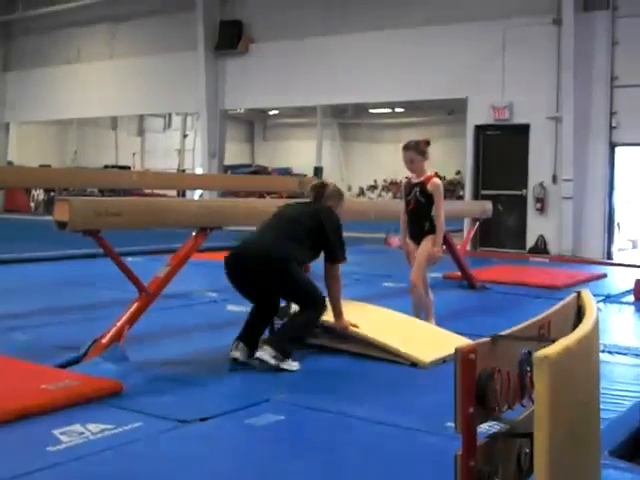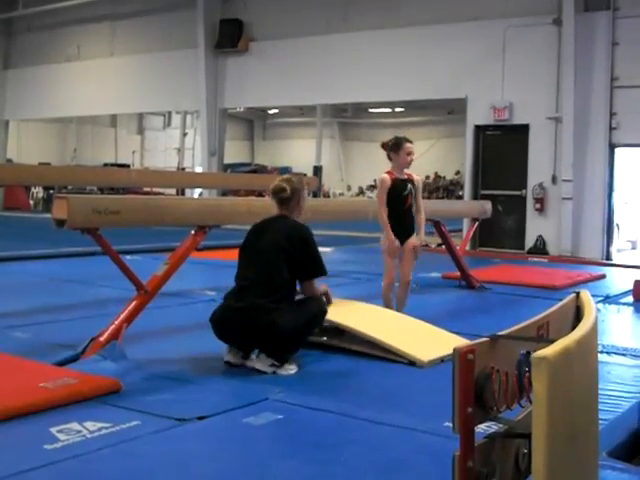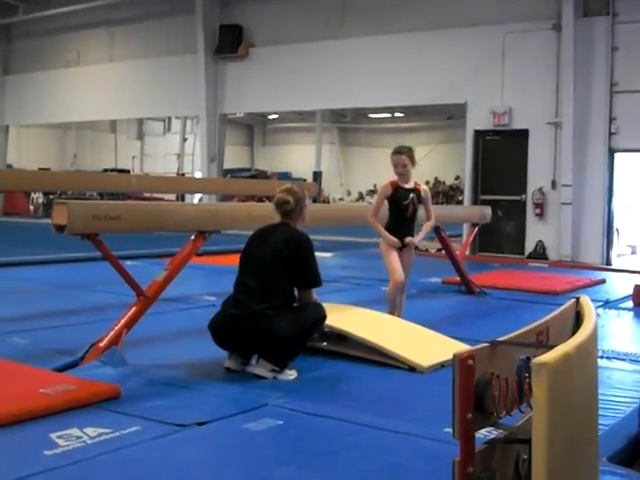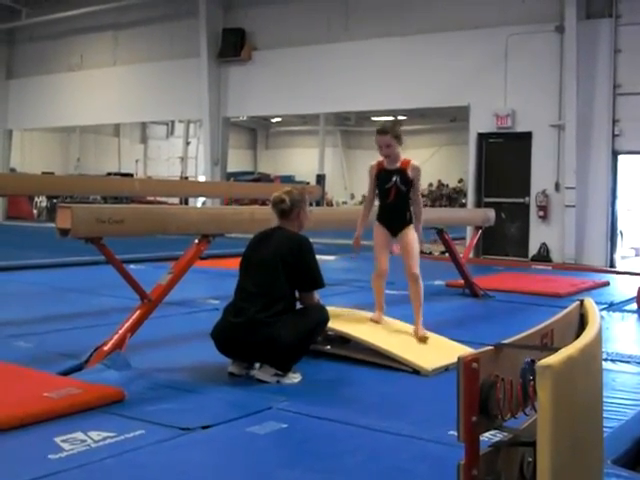
dt=1s
person 1, frame 1
left shoulder: (295, 209)
right shoulder: (329, 217)
right elbow: (332, 276)
left wrist: (289, 300)
right wrist: (339, 317)
left hip: (236, 261)
right hip: (272, 260)
left knee: (268, 300)
right knee: (315, 303)
left ankle: (243, 346)
right ankle: (275, 350)
person 1, frame 2
left shoulder: (257, 228)
right shoulder: (300, 232)
right elbow: (309, 290)
left wrist: (291, 291)
right wrist: (322, 291)
right hip: (263, 324)
right knee: (316, 307)
left ankle: (239, 350)
right ankle: (272, 358)
person 1, frame 3
left shoulder: (259, 234)
right shoulder: (299, 240)
right elbow: (306, 298)
right wrist: (313, 301)
right hip: (261, 330)
right knee: (316, 312)
left ankle: (240, 355)
right ankle: (270, 362)
person 1, frame 4
left shoulder: (258, 239)
right shoulder: (299, 243)
right elbow: (308, 300)
right wrist: (315, 301)
right hip: (263, 337)
right knee: (319, 314)
left ankle: (243, 361)
right ankle: (274, 367)
person 2, frame 1
left shoulder: (434, 183)
right shoulder: (406, 184)
left elbow: (440, 216)
left wrist: (438, 245)
right wrist: (404, 240)
left hip: (428, 236)
right hip: (413, 237)
left knee: (415, 281)
right knee: (422, 283)
left ankle: (418, 320)
right ankle: (430, 319)
person 2, frame 2
left shoulder: (415, 180)
right shoulder: (386, 179)
left elbow: (419, 211)
right elbow: (381, 211)
left wrist: (420, 236)
right wrist: (390, 238)
left hip: (410, 233)
right hip: (392, 233)
left knee: (406, 280)
right knee: (390, 279)
person 2, frame 3
left shoulder: (422, 190)
right shoulder: (388, 188)
left elbow: (430, 219)
right elbow: (372, 216)
left wrist: (418, 238)
right wrist: (386, 236)
left hip: (408, 242)
right hip: (390, 240)
left knee: (403, 285)
right knee: (398, 280)
person 2, frame 4
left shoulder: (412, 168)
right shoulder: (375, 169)
left elbow: (417, 200)
right elbow: (369, 201)
left wrist: (419, 229)
right wrist: (359, 230)
left hip: (406, 224)
right hip: (383, 224)
left knee: (414, 273)
right knee: (381, 270)
left ankle: (418, 324)
right ankle: (379, 309)
